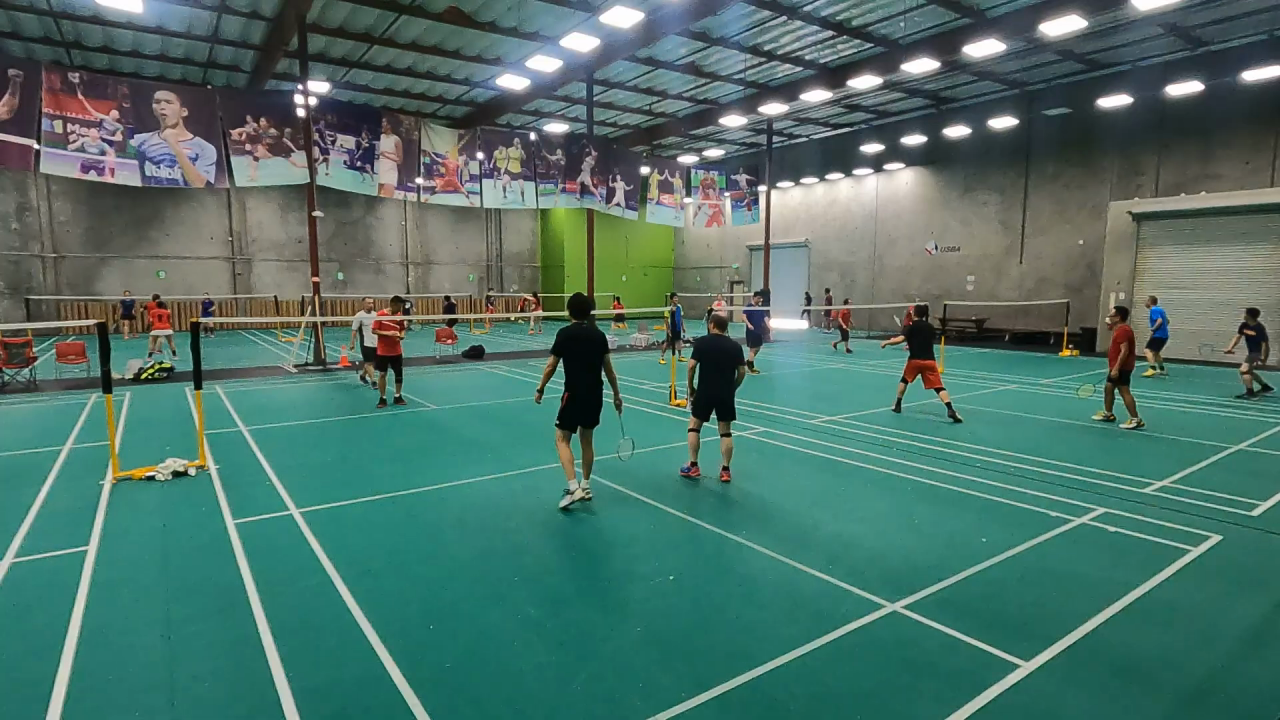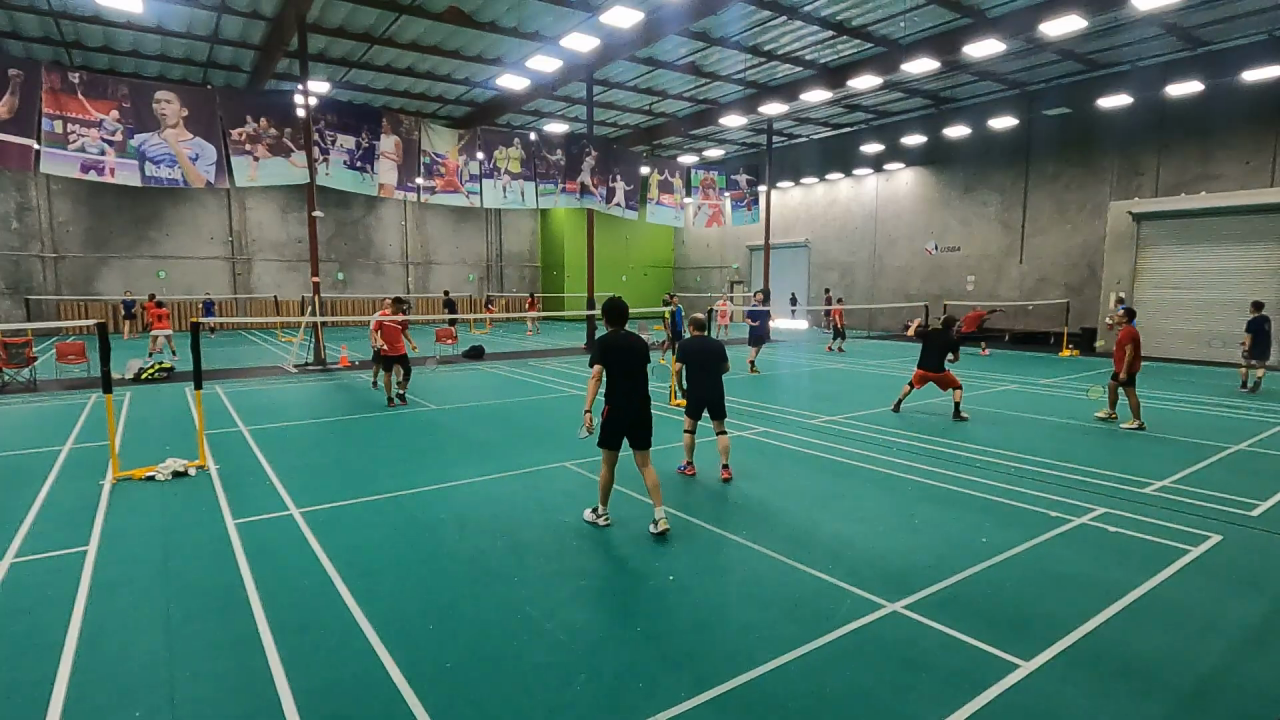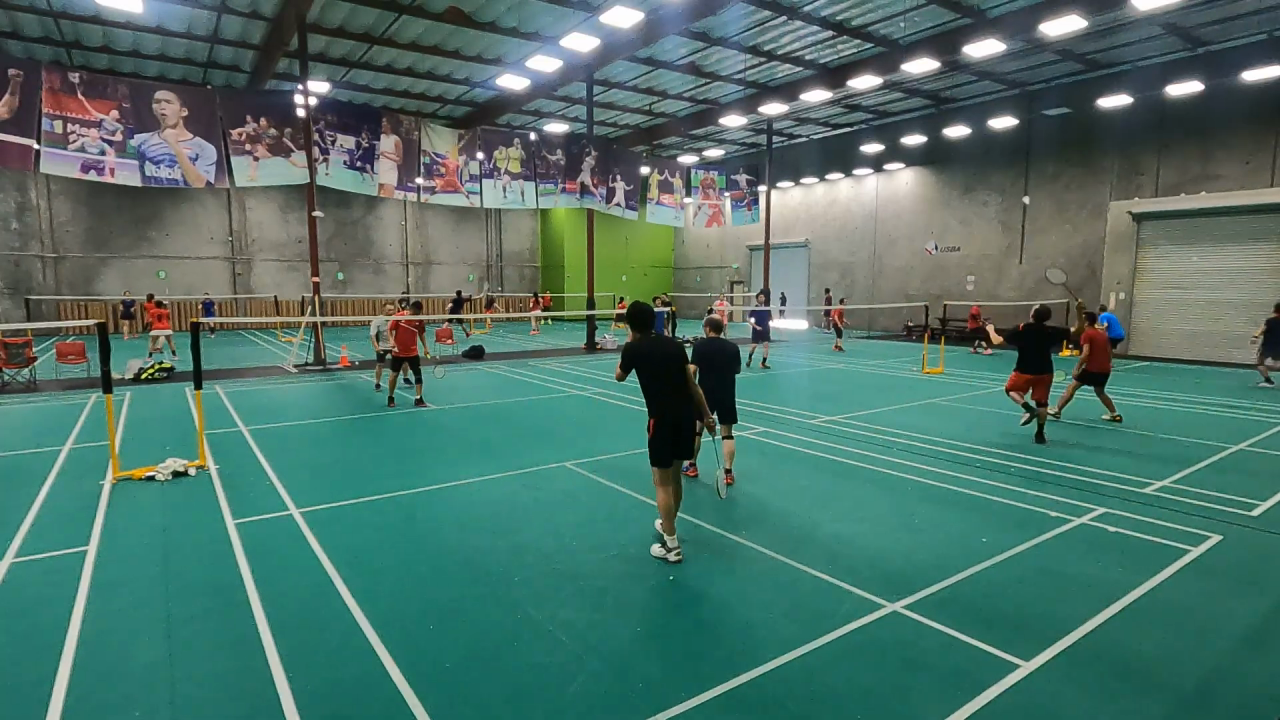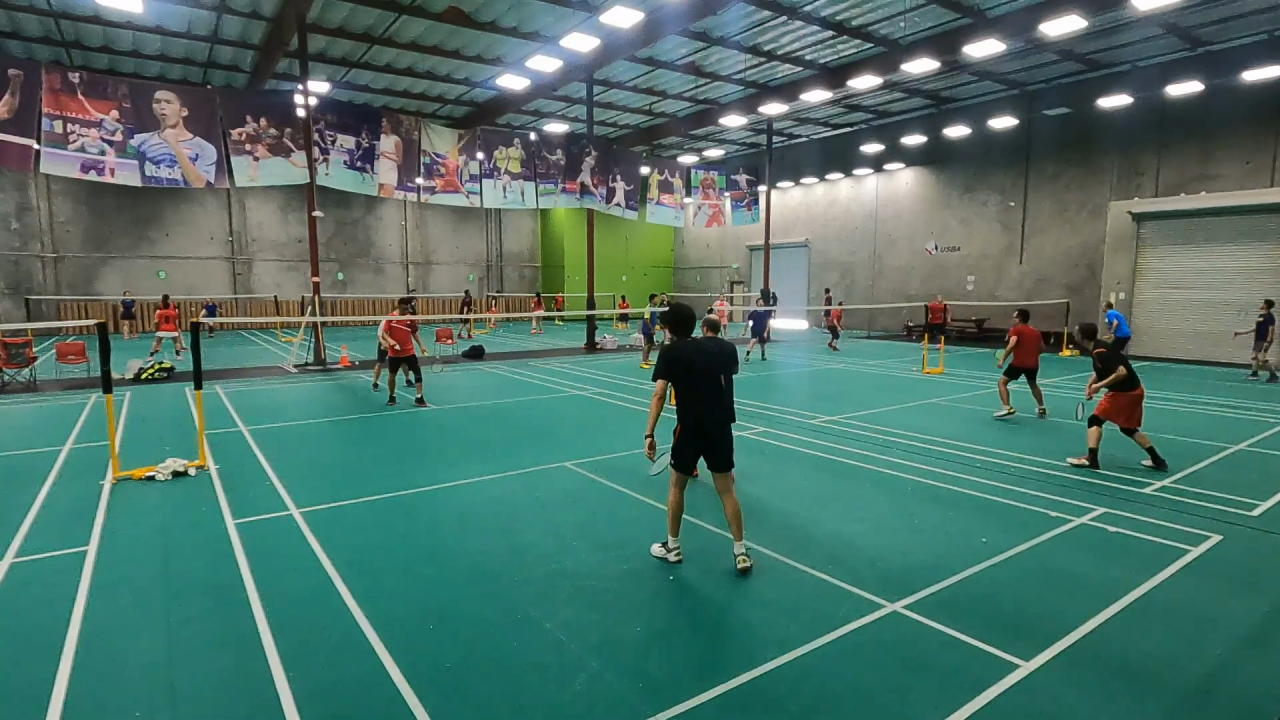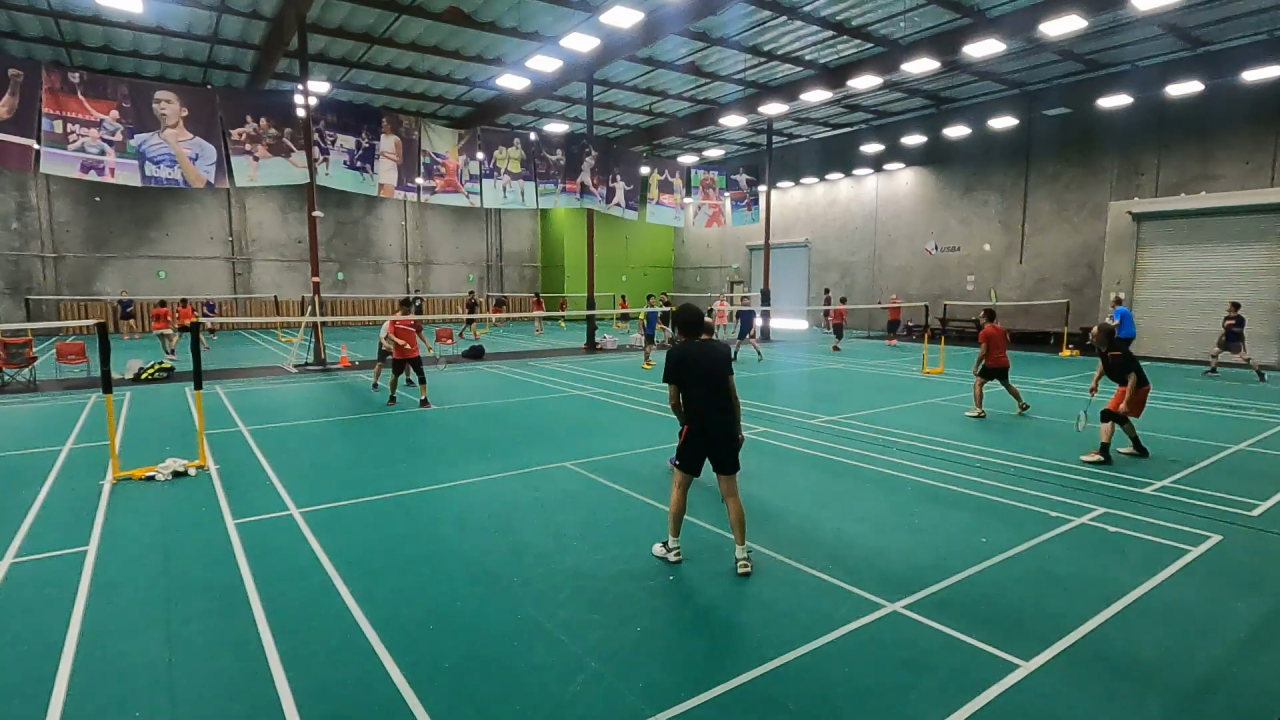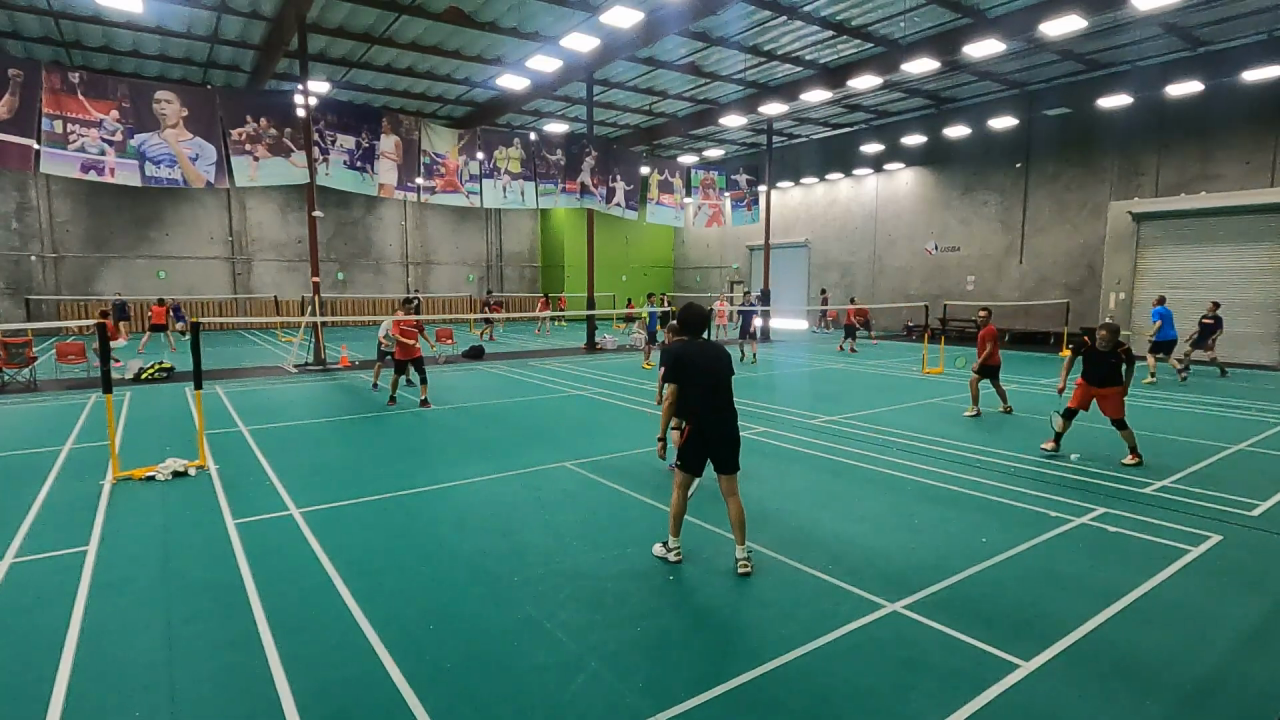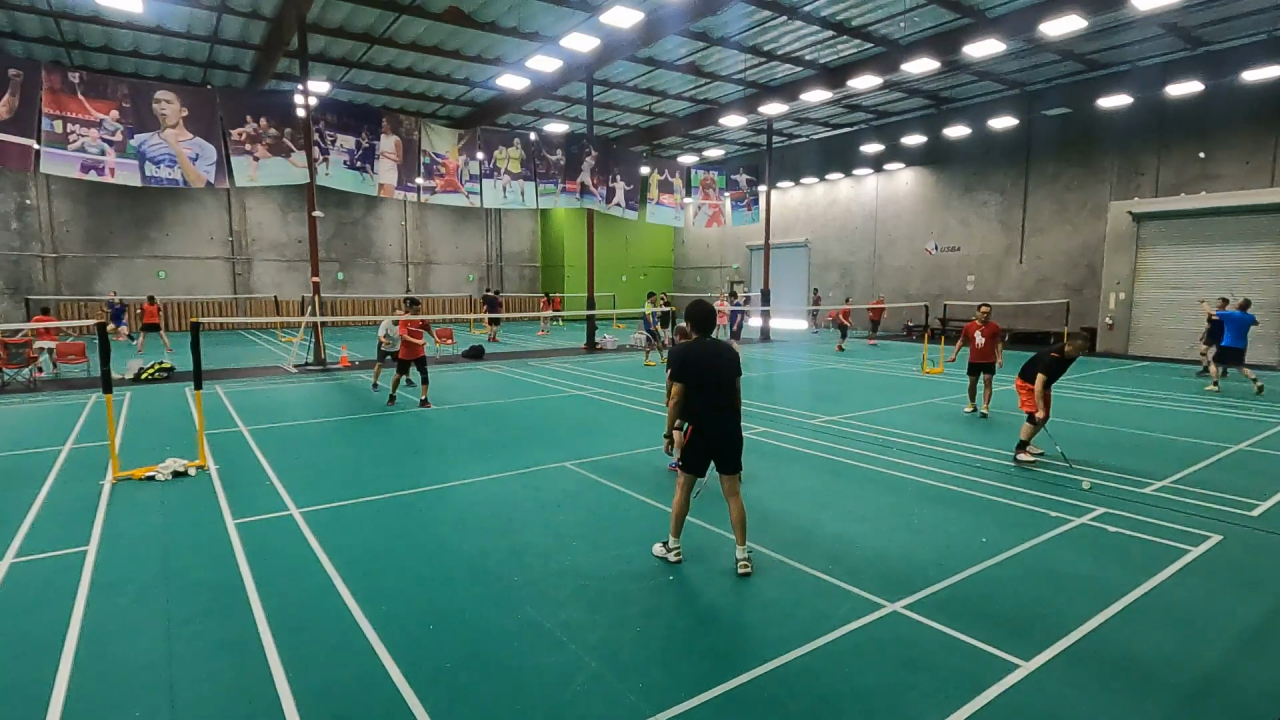
dt=0.7s
person 1, frame 1
left shoulder: (565, 333)
right shoulder: (599, 335)
left elbow: (551, 366)
right elbow: (608, 367)
left wrist: (540, 389)
right wrist: (616, 394)
left hip: (574, 395)
right hip: (595, 396)
left knee: (562, 441)
right knee: (587, 441)
left ankle: (574, 489)
right ankle: (584, 486)
person 1, frame 2
left shoulder: (603, 342)
right shoulder: (640, 342)
left elbow: (596, 377)
left wrist: (587, 410)
left hip: (616, 409)
right hip: (642, 409)
left knee: (608, 463)
right knee: (645, 464)
left ankle: (601, 512)
right ankle: (660, 517)
person 1, frame 3
left shoulder: (633, 349)
right shoulder: (674, 344)
left elbow: (619, 376)
right elbow: (692, 382)
right wrist: (707, 414)
left hip: (662, 420)
right hip: (687, 416)
left knee: (662, 483)
right knee: (675, 475)
left ankle: (671, 546)
right ankle: (669, 524)
person 1, frame 4
left shoulder: (670, 352)
right shoulder: (713, 348)
left elbow: (659, 395)
left wrist: (649, 434)
left hip: (690, 426)
right hip: (720, 424)
left knee: (677, 486)
right knee: (726, 490)
left ankle: (672, 547)
right ankle: (740, 553)
person 1, frame 5
left shoulder: (677, 353)
right shoulder: (721, 349)
left elbow: (675, 400)
right elbow: (733, 395)
right wrist: (738, 428)
left hip: (697, 428)
right hip: (726, 427)
left knee: (679, 487)
right knee: (731, 492)
left ankle: (672, 547)
right ankle: (742, 556)
person 1, frame 6
left shoulder: (677, 352)
right shoulder: (721, 351)
left elbow: (670, 400)
left wrist: (662, 436)
left hip: (698, 429)
right hip: (727, 427)
left knee: (680, 487)
right knee: (731, 493)
left ankle: (673, 547)
right ankle: (742, 556)
person 1, frame 7
left shoulder: (682, 352)
right shoulder: (729, 351)
left elbow: (676, 399)
right elbow: (737, 396)
left wrist: (668, 433)
left hip: (700, 429)
right hip: (730, 429)
left knee: (683, 488)
right knee: (733, 493)
left ankle: (673, 547)
right ankle: (742, 556)
